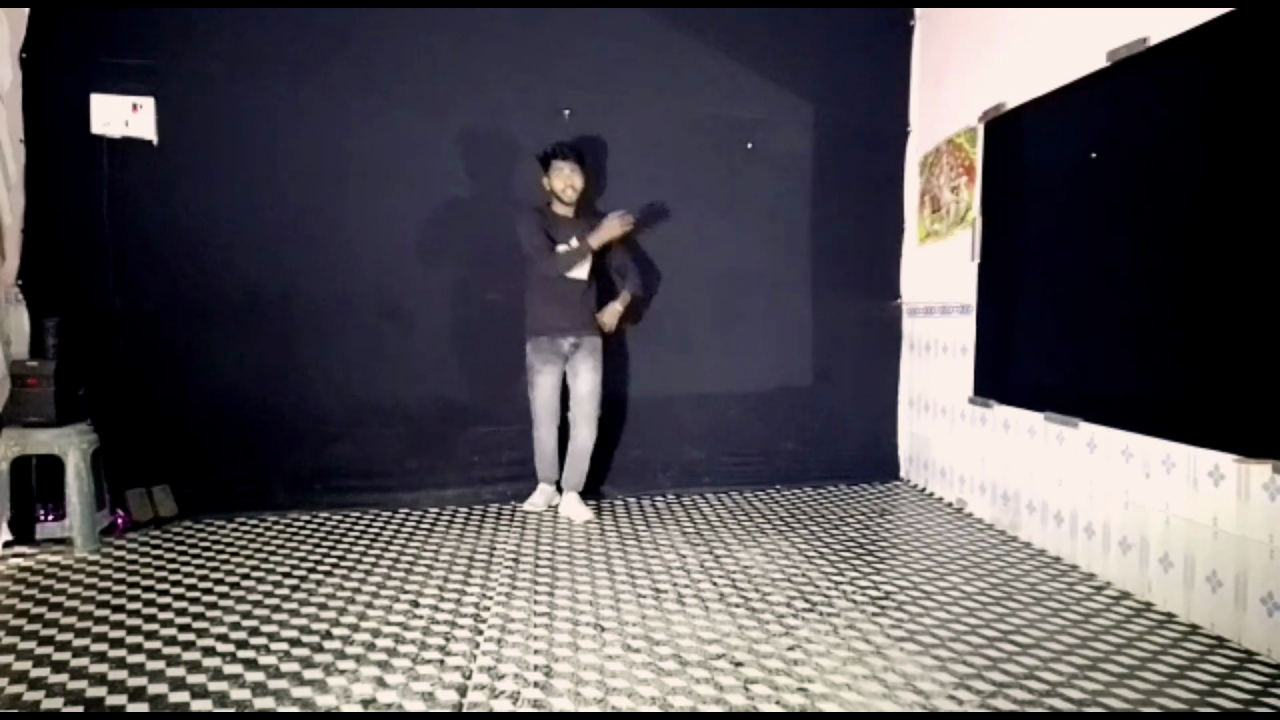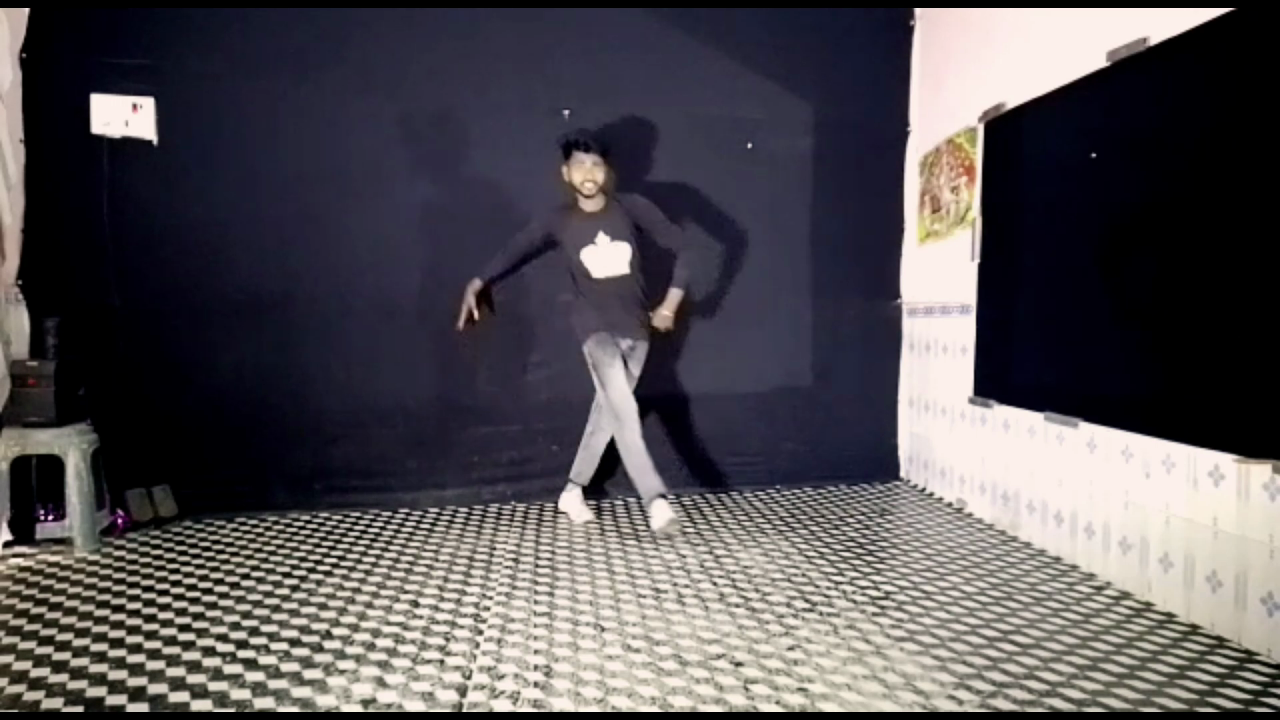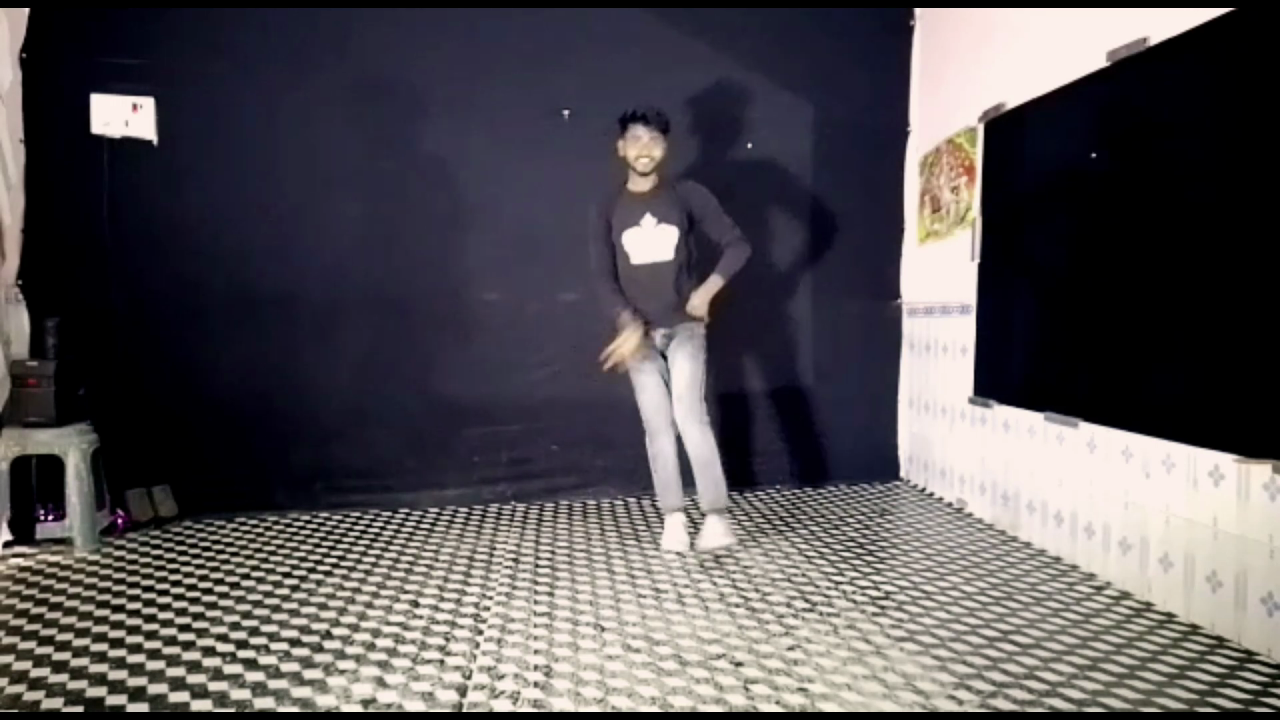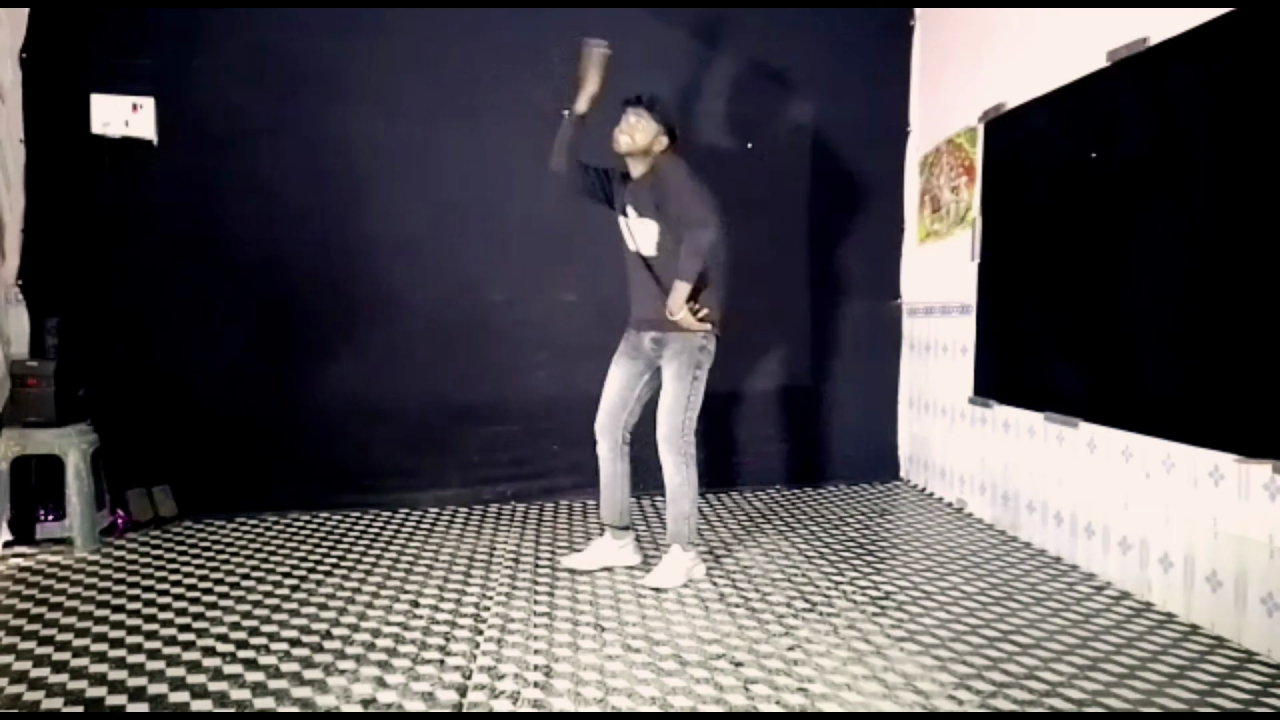
dt=0.5s
person 1, frame 1
left shoulder: (594, 224)
right shoulder: (532, 220)
left elbow: (627, 272)
right elbow: (545, 264)
left wrist: (619, 303)
right wrist: (596, 241)
left hip: (586, 336)
right hip: (544, 336)
left knee: (585, 419)
right knee: (545, 419)
left ankle: (572, 494)
right ankle: (546, 486)
person 1, frame 2
left shoulder: (632, 207)
right shoulder: (558, 223)
left elbow: (681, 248)
right elbow: (515, 249)
left wrist: (672, 302)
right wrist: (476, 283)
left hip: (638, 331)
right hip: (598, 333)
left knee: (607, 413)
right knee: (626, 415)
left ankle: (573, 490)
right ankle: (656, 500)
person 1, frame 3
left shoulder: (686, 194)
right shoulder: (607, 209)
left elbow: (736, 243)
right elbow: (604, 278)
left wrist: (707, 290)
right wrist: (628, 324)
left hip: (685, 324)
right hip: (643, 331)
left knee: (690, 414)
right knee: (657, 426)
left ankle: (715, 514)
right ankle: (674, 517)
person 1, frame 4
left shoulder: (671, 172)
right shoulder: (618, 185)
left elbow: (704, 228)
right elbow: (564, 166)
left wrist: (681, 295)
right wrist: (584, 100)
left hip: (687, 332)
right hip: (640, 331)
left knee: (673, 439)
right knee: (608, 428)
left ankle: (685, 551)
right ankle: (617, 538)
